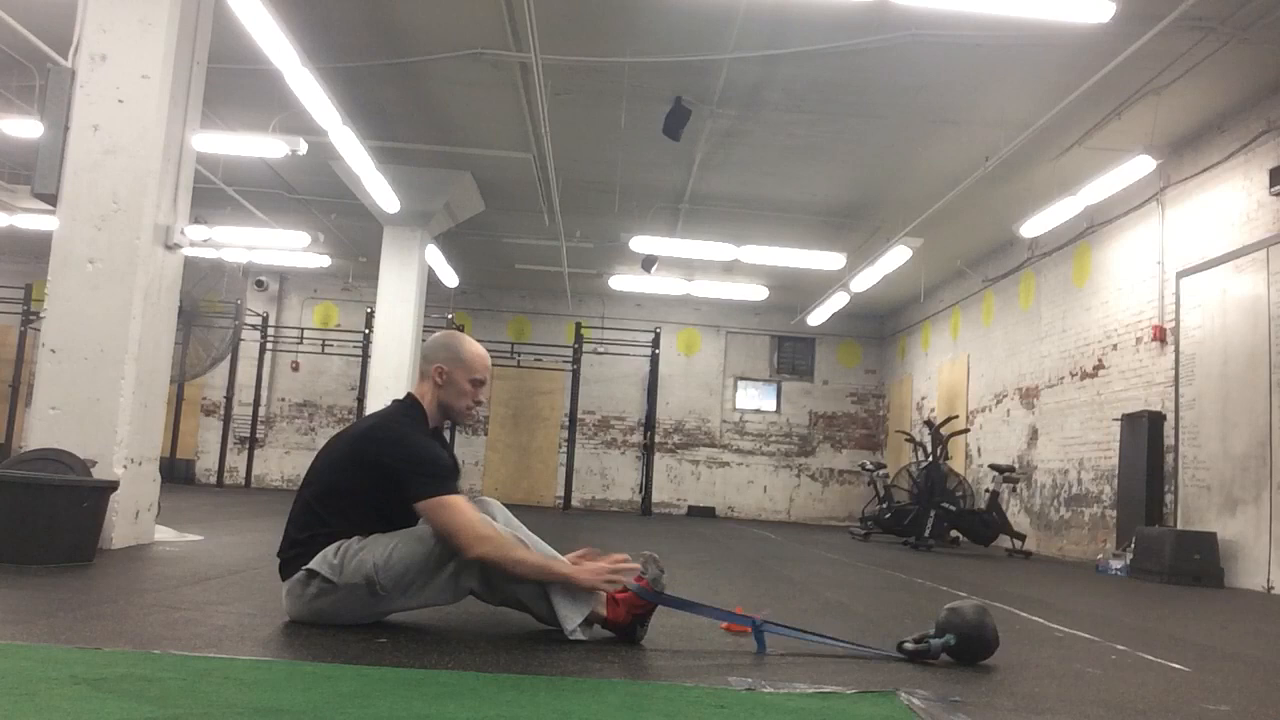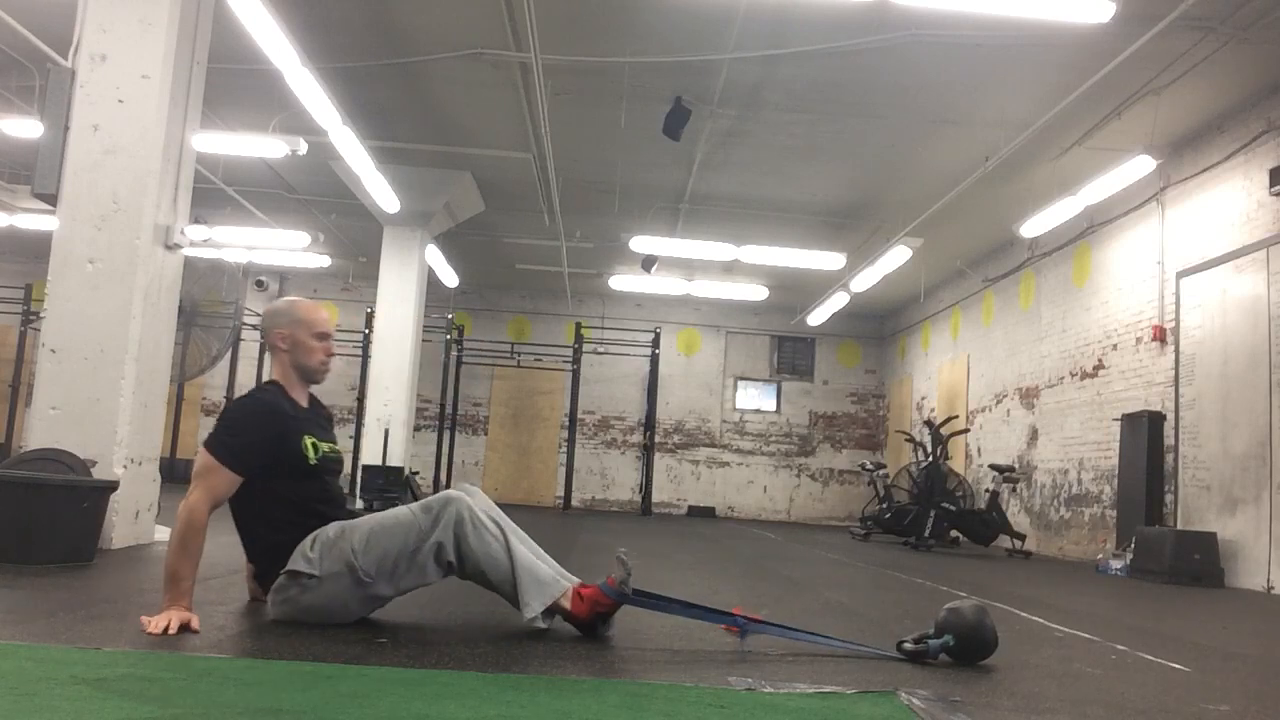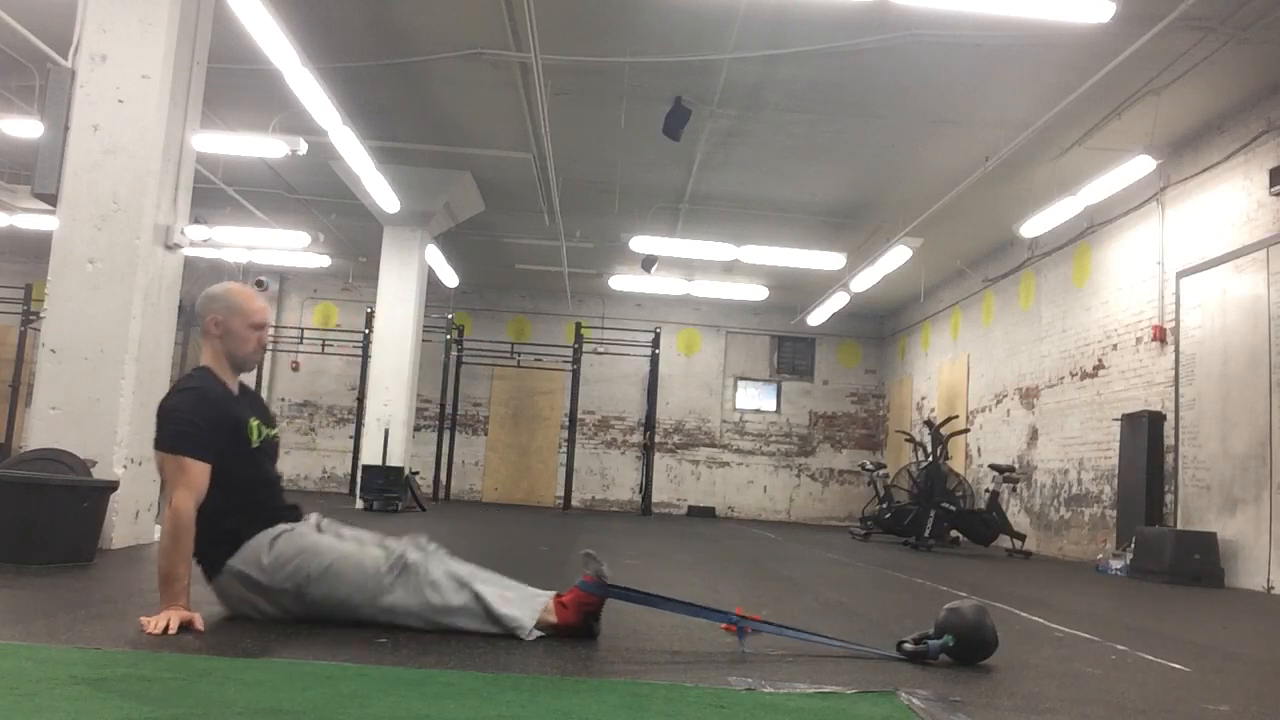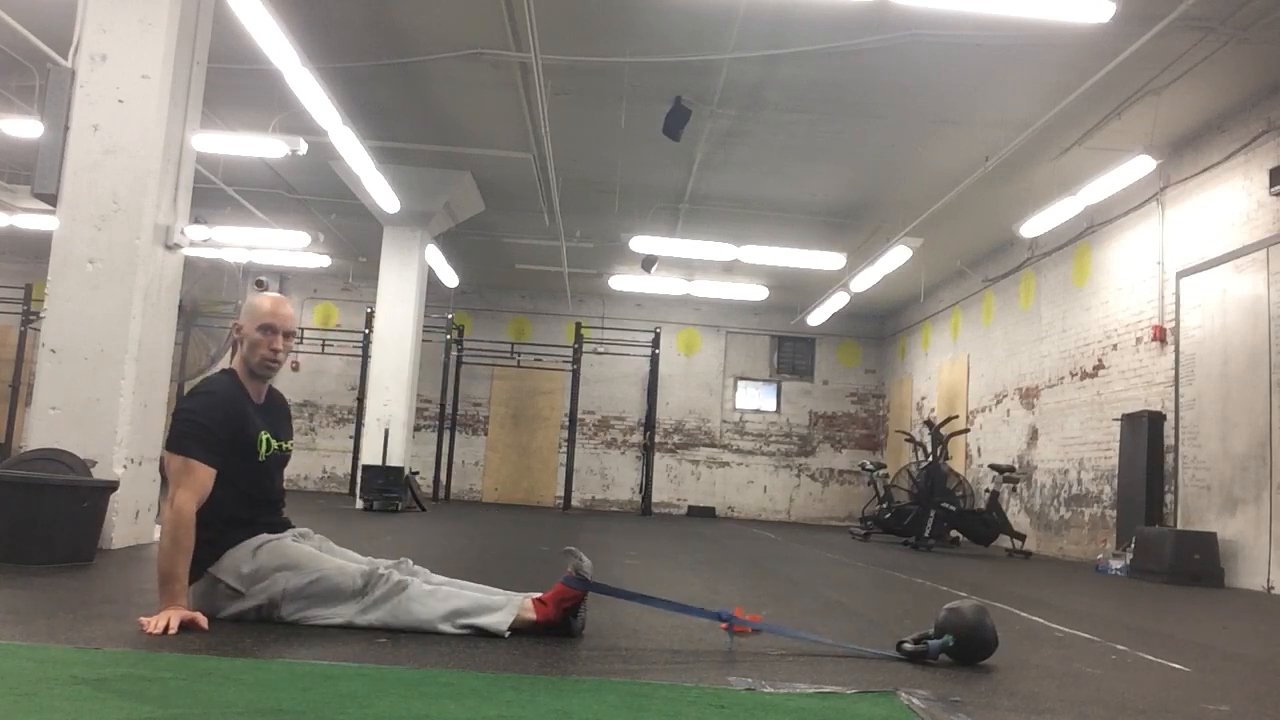
dt=0.7s
person 1, frame 1
left shoulder: (413, 428)
right shoulder: (408, 440)
right elbow: (477, 545)
right wrist: (574, 575)
left hip: (347, 566)
right hip: (318, 583)
left knee: (485, 513)
right knee: (474, 535)
left ankle: (596, 604)
right ankle: (604, 610)
person 1, frame 2
left shoulder: (315, 413)
right shoulder: (257, 414)
right elbow: (197, 505)
left wrist: (260, 579)
right wrist: (177, 603)
left hip: (338, 561)
right hip: (303, 579)
left knee: (468, 500)
right knee: (454, 510)
left ankle: (569, 594)
right ankle: (572, 604)
person 1, frame 3
left shoulder: (245, 400)
right shoulder: (193, 402)
right elbow: (182, 505)
right wrist: (174, 602)
left hip: (291, 531)
right hip: (247, 560)
left knee: (412, 555)
right knee: (401, 578)
left ankle: (551, 608)
right ankle: (555, 615)
person 1, frame 4
left shoulder: (276, 406)
right shoulder: (210, 404)
right elbow: (183, 504)
right wrist: (173, 602)
left hip: (278, 540)
right hip: (229, 565)
left knee: (393, 574)
right knee: (372, 590)
left ankle: (534, 608)
right ankle: (536, 614)
